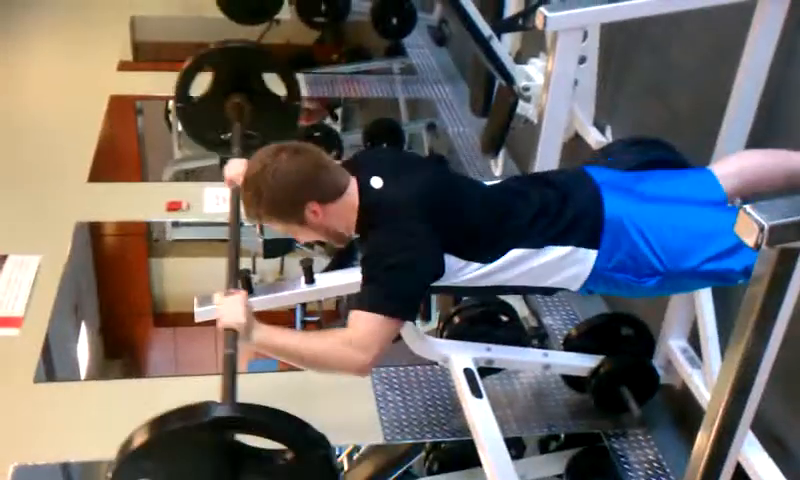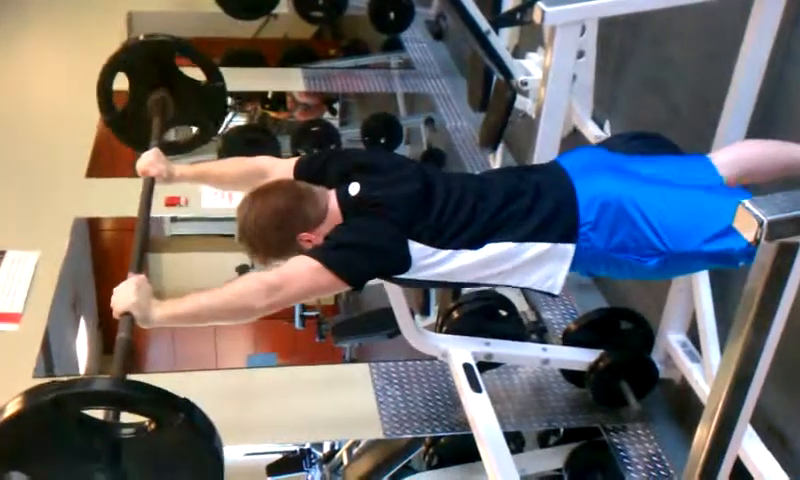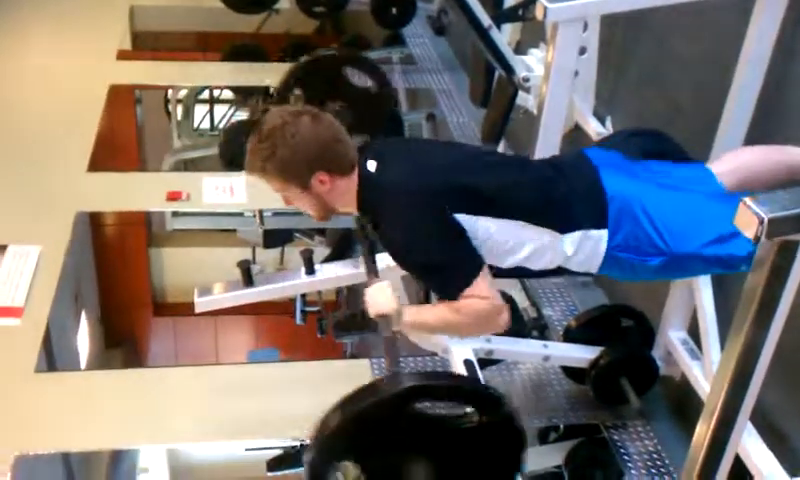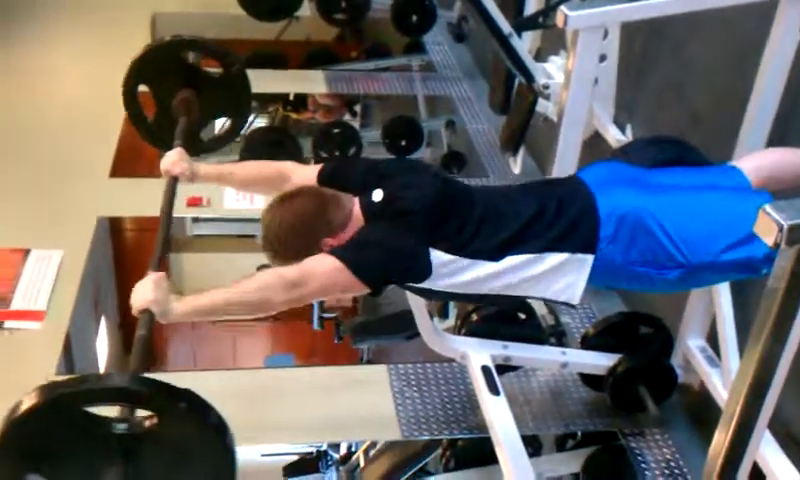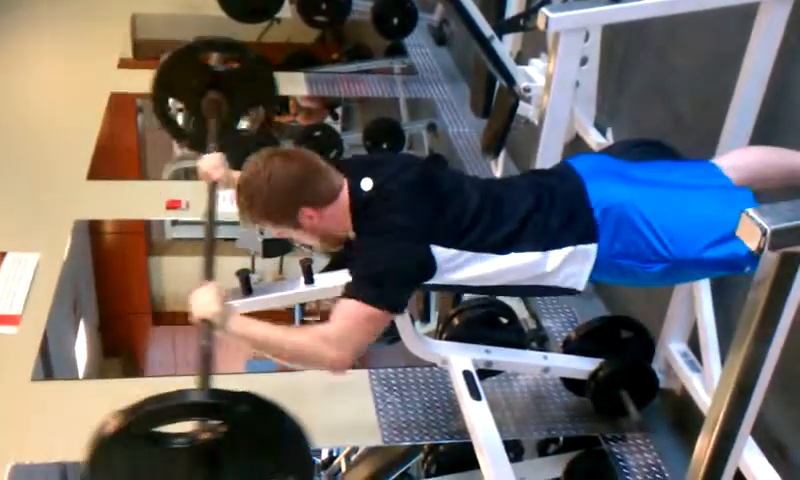
dt=1s
person 1, frame 1
left shoulder: (397, 243)
right shoulder: (371, 166)
left elbow: (359, 352)
right elbow: (322, 175)
left wrist: (253, 331)
right wrist: (257, 175)
left hip: (602, 244)
right hip: (583, 193)
right knee: (721, 184)
person 1, frame 2
left shoulder: (372, 235)
right shoulder: (348, 169)
left elbow: (272, 292)
right elbow: (266, 168)
left wrist: (154, 310)
right wrist: (177, 170)
left hip: (587, 227)
right hip: (570, 177)
right knee: (719, 173)
person 1, frame 3
left shoulder: (410, 222)
right shoulder: (376, 156)
left elbow: (491, 313)
left wrist: (402, 313)
left hip: (606, 225)
right hip: (587, 176)
left knee: (755, 233)
right knee: (714, 181)
person 1, frame 4
left shoulder: (395, 239)
right shoulder: (371, 178)
left elbow: (288, 289)
right elbow: (289, 174)
left wrist: (173, 306)
right wrist: (199, 169)
left hip: (607, 239)
right hip: (591, 194)
right knee: (740, 180)
person 1, frame 5
left shoulder: (388, 244)
right shoulder: (362, 171)
left elbow: (334, 349)
right elbow: (295, 181)
left wrist: (226, 319)
right wrist: (234, 176)
left hip: (600, 233)
right hip: (581, 183)
right knee: (722, 178)
